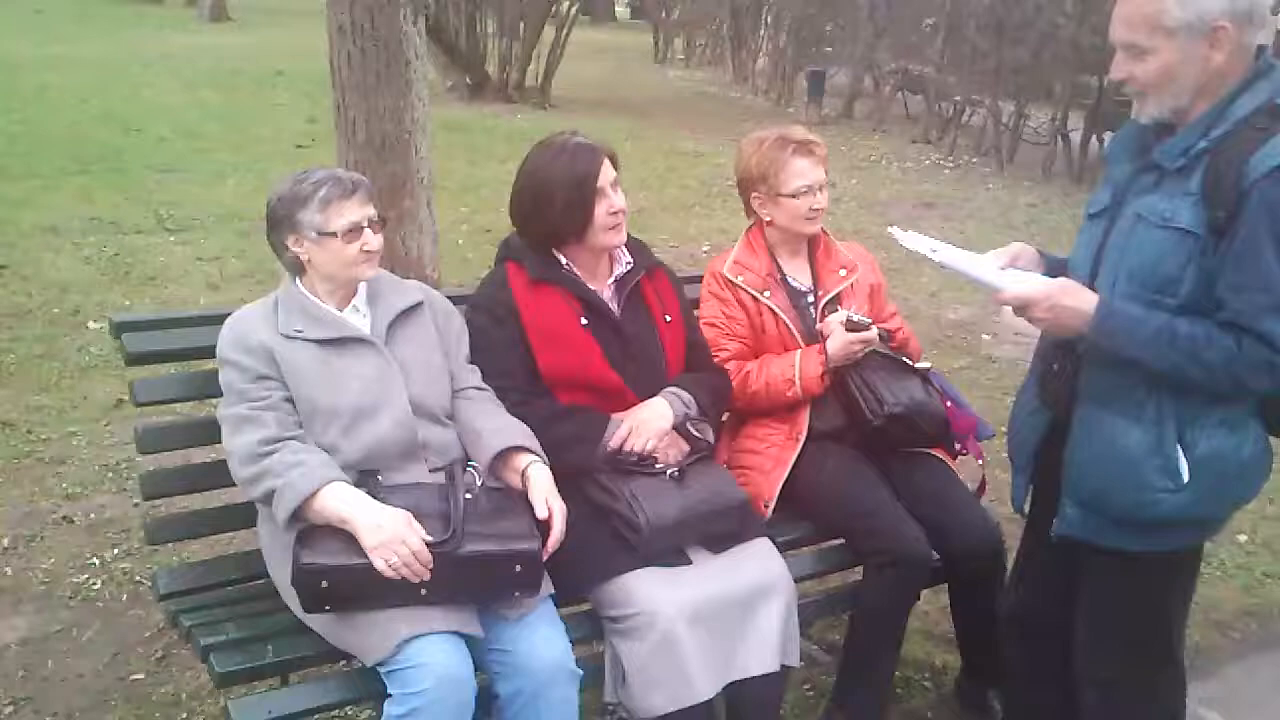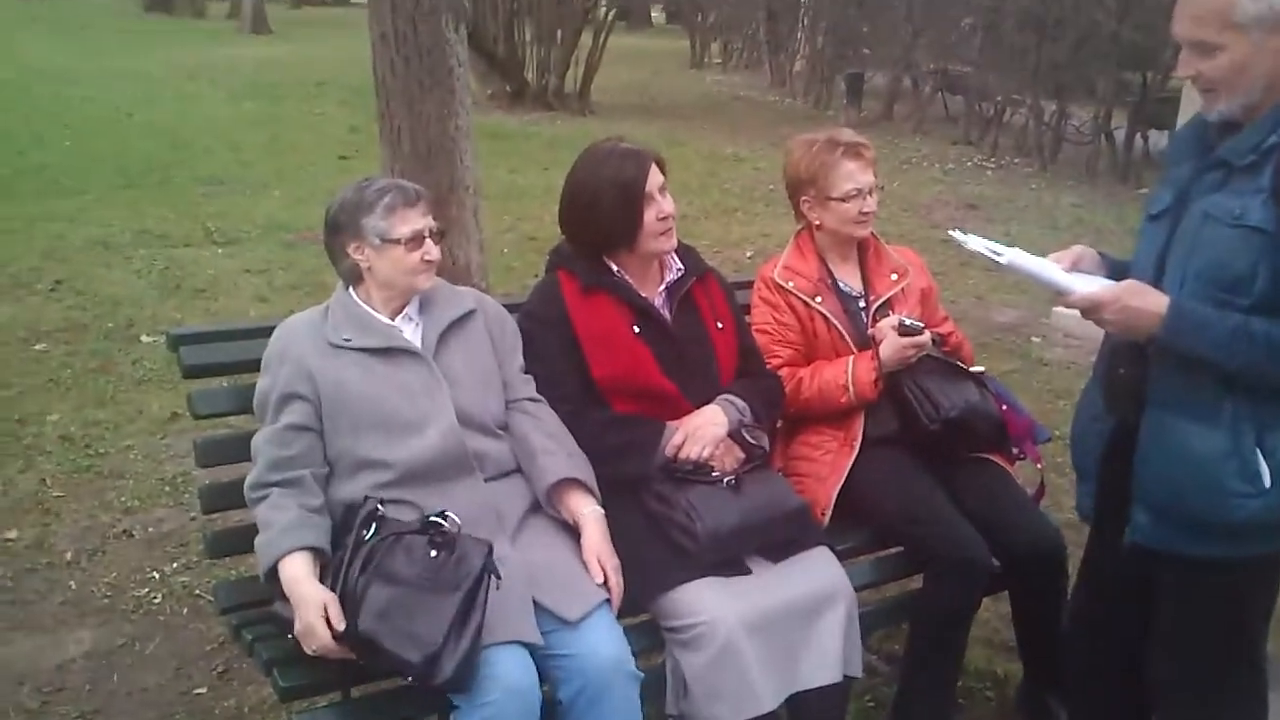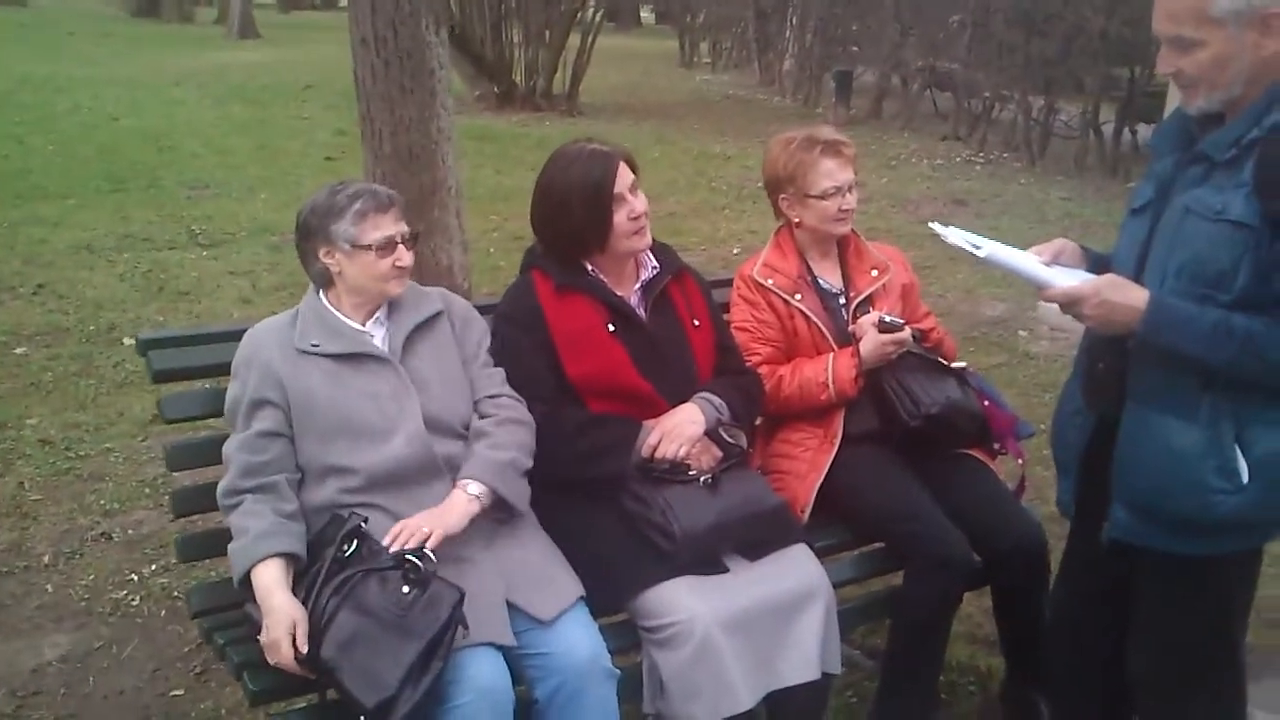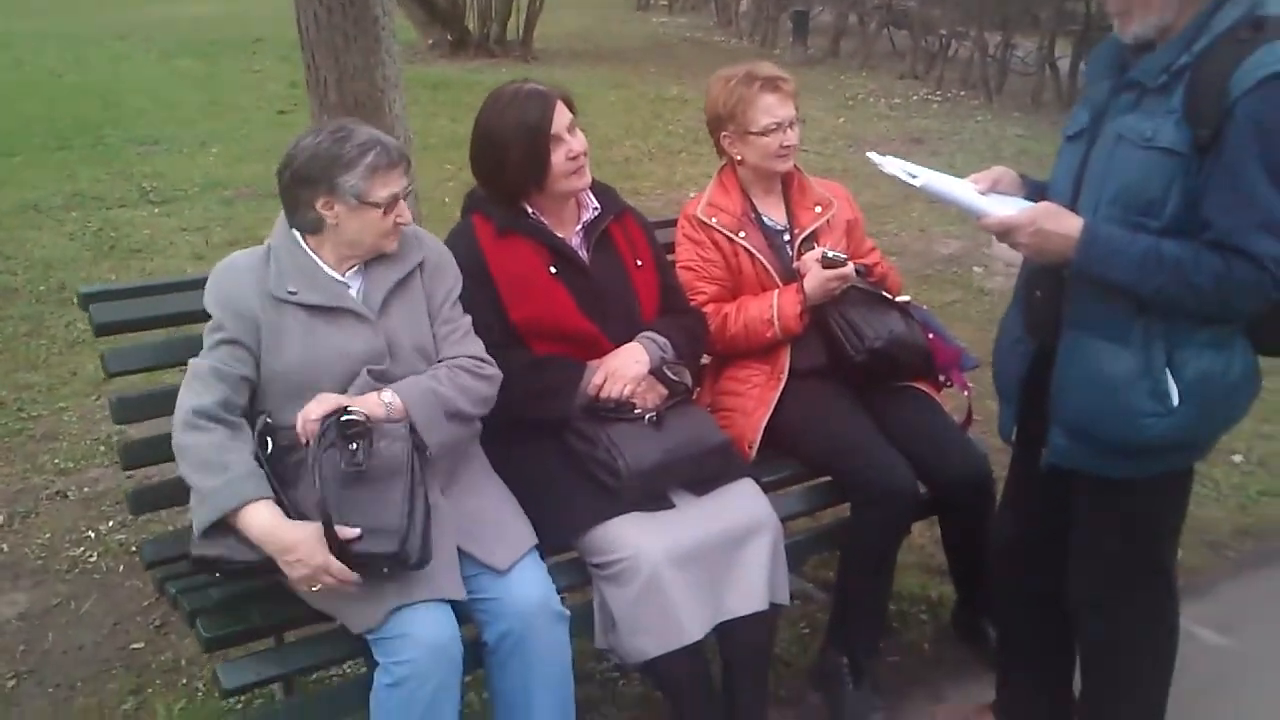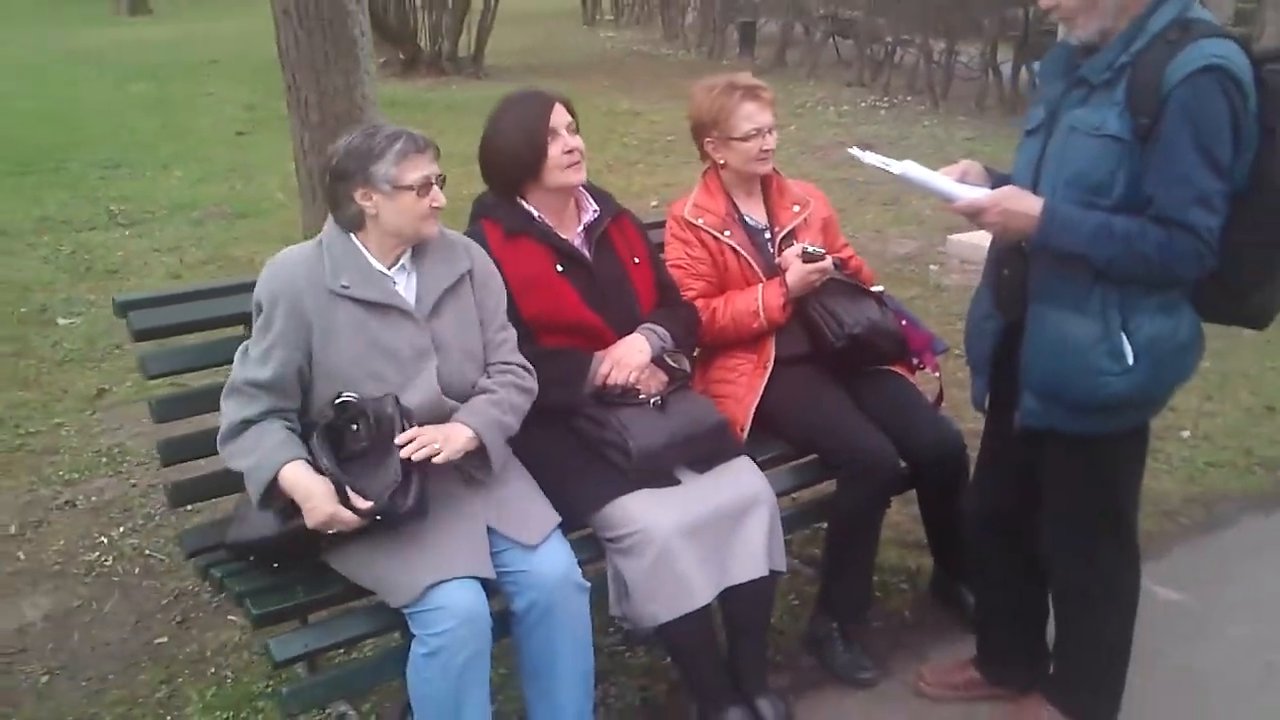
dt=1s
person 1, frame 1
right shoulder: (1147, 139)
left wrist: (1099, 319)
right wrist: (1047, 269)
left hip: (1148, 479)
right hip: (1073, 452)
right knee: (1033, 641)
person 1, frame 2
right shoulder: (1203, 139)
left wrist: (1169, 322)
right wrist: (1108, 270)
left hip: (1219, 486)
right hip: (1135, 457)
right knee: (1097, 655)
person 1, frame 3
right shoulder: (1187, 133)
left wrist: (1149, 316)
right wrist: (1089, 264)
left hip: (1202, 480)
right hip: (1115, 452)
right knee: (1079, 648)
person 1, frame 4
right shoulder: (1128, 58)
left wrist: (1084, 243)
right wrist: (1029, 191)
left hip: (1138, 397)
right hip: (1058, 369)
left knee: (1117, 594)
right knee: (1024, 555)
person 1, frame 5
left shoulder: (1196, 74)
right shoulder: (1079, 60)
left elbow: (1184, 248)
left wrist: (1043, 221)
right wrist: (995, 183)
left hip: (1099, 360)
right hip: (1025, 341)
left knee: (1084, 541)
right knee: (998, 515)
right ankle: (1007, 662)
person 2, frame 1
left shoulder: (854, 262)
right shoulder: (730, 279)
left elbow: (903, 345)
right elbow: (728, 383)
left wrist: (869, 344)
right wrist: (822, 358)
right hip: (794, 440)
left knee: (978, 539)
right knee: (903, 549)
person 2, frame 2
left shoulder: (905, 266)
right shoulder: (780, 285)
left elbow: (954, 349)
right elbow: (782, 389)
left wrist: (922, 347)
right wrist: (875, 364)
right hip: (847, 446)
left knee: (1039, 544)
right knee: (962, 555)
person 2, frame 3
left shoulder: (887, 262)
right shoulder: (759, 283)
left elbow: (936, 344)
right elbow: (762, 387)
left wrist: (904, 345)
right wrist: (855, 361)
right hip: (828, 443)
left knee: (1021, 540)
right knee: (943, 552)
person 2, frame 4
left shoulder: (830, 198)
right shoulder: (704, 222)
left elbow: (880, 276)
right elbow: (708, 326)
left wrist: (855, 283)
right wrist: (800, 297)
right hip: (776, 379)
left knee: (967, 470)
right knee: (889, 485)
left ankle: (979, 611)
right ankle: (844, 658)
person 2, frame 5
left shoulder: (806, 199)
right shoulder: (690, 223)
left elbow: (853, 270)
right elbow: (698, 320)
left wrist: (831, 274)
right wrist: (783, 290)
right hip: (761, 367)
left knee: (942, 444)
right knee: (872, 458)
left ankle: (957, 575)
right ankle: (835, 622)
person 3, frame 1
left shoulder: (650, 275)
right shoulder: (503, 298)
left elbow: (712, 377)
right elbow: (509, 416)
left wrist: (670, 405)
right wrist: (614, 431)
left hip: (672, 473)
right hip: (576, 485)
left knee: (767, 577)
right knee: (659, 607)
person 3, frame 2
left shoulder: (701, 281)
right shoulder: (556, 305)
left elbow: (764, 383)
right elbow: (564, 428)
left wrist: (724, 411)
right wrist: (670, 440)
right hip: (631, 492)
left knee: (826, 586)
right knee: (717, 617)
person 3, frame 3
left shoulder: (677, 280)
right shoulder: (530, 306)
left elbow: (743, 381)
right elbow: (540, 432)
left wrist: (702, 410)
right wrist: (646, 438)
left hip: (705, 480)
right hip: (600, 495)
left knee: (804, 583)
right knee: (692, 616)
person 3, frame 4
left shoulder: (620, 219)
right shoulder: (473, 248)
left elbow: (687, 320)
left wrist: (645, 349)
right wrist: (592, 379)
left hip: (648, 416)
right hip: (548, 435)
left knee: (750, 517)
right knee: (643, 551)
person 3, frame 5
left shoulder: (614, 221)
right shoulder: (487, 247)
left elbow: (681, 311)
left wrist: (646, 340)
right wrist: (601, 368)
left hip: (647, 401)
right hip: (558, 422)
left knee: (748, 491)
right knee: (653, 525)
person 4, frame 1
left shoulder: (424, 305)
right shoulder: (253, 335)
left elbow: (472, 402)
right elbow: (270, 454)
left wrist: (529, 468)
right wrist: (361, 514)
right hip: (343, 541)
left knee: (546, 660)
right knee: (438, 676)
person 4, frame 2
left shoulder: (479, 314)
right shoulder: (300, 345)
left elbow: (528, 416)
right elbow: (287, 483)
left wrist: (587, 514)
right wrist: (302, 584)
left hip: (519, 523)
left knee: (605, 660)
person 4, frame 3
left shoulder: (449, 314)
right shoulder: (271, 350)
left elbow: (506, 417)
right elbow: (260, 488)
left wrist: (460, 504)
right wrist: (274, 594)
left hip: (488, 527)
right hip: (380, 554)
left knee: (582, 661)
person 4, frame 4
left shoulder: (421, 255)
right shoulder: (245, 285)
left elbow: (475, 375)
right elbow: (205, 424)
left wrist: (377, 405)
right wrist: (275, 530)
left hip: (444, 473)
left knee: (532, 608)
right knee: (424, 637)
person 4, frame 5
left shoulder: (464, 259)
right shoulder: (295, 281)
left elbow: (506, 371)
right elbow: (253, 411)
left wrist: (466, 431)
right wrist: (303, 482)
left hip: (471, 465)
right hip: (370, 494)
left knee: (555, 579)
right knee: (455, 608)
